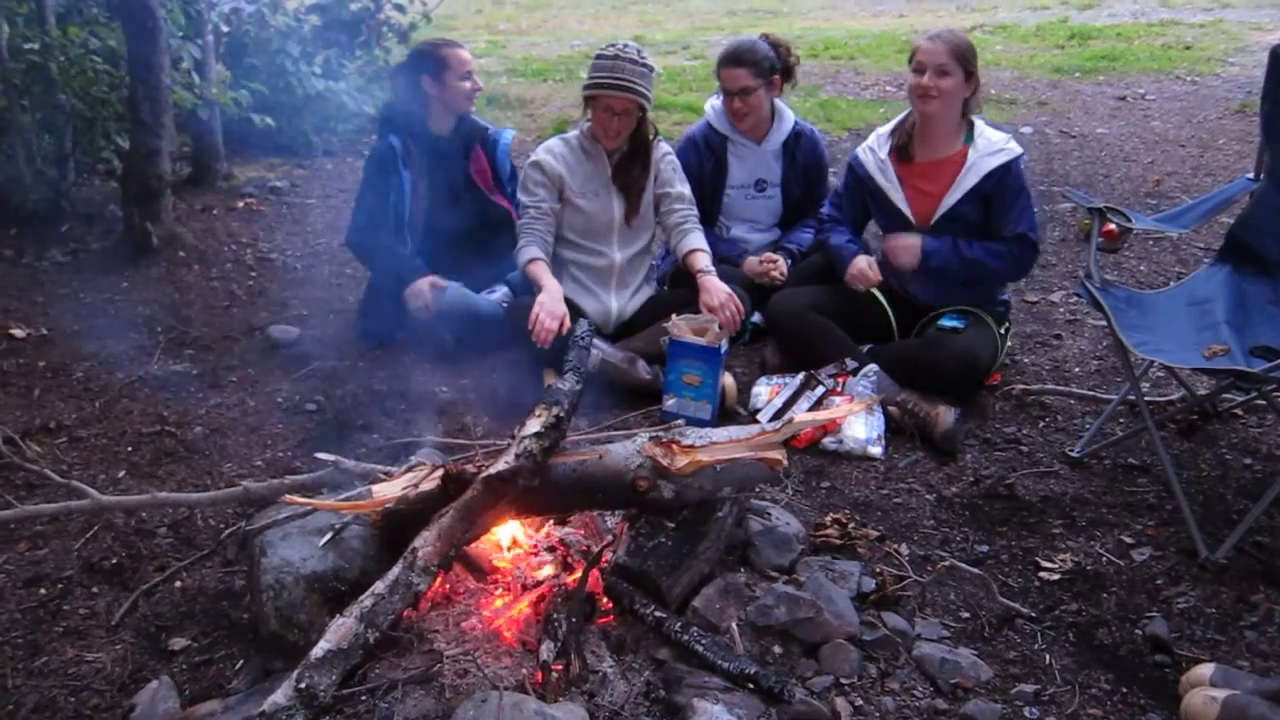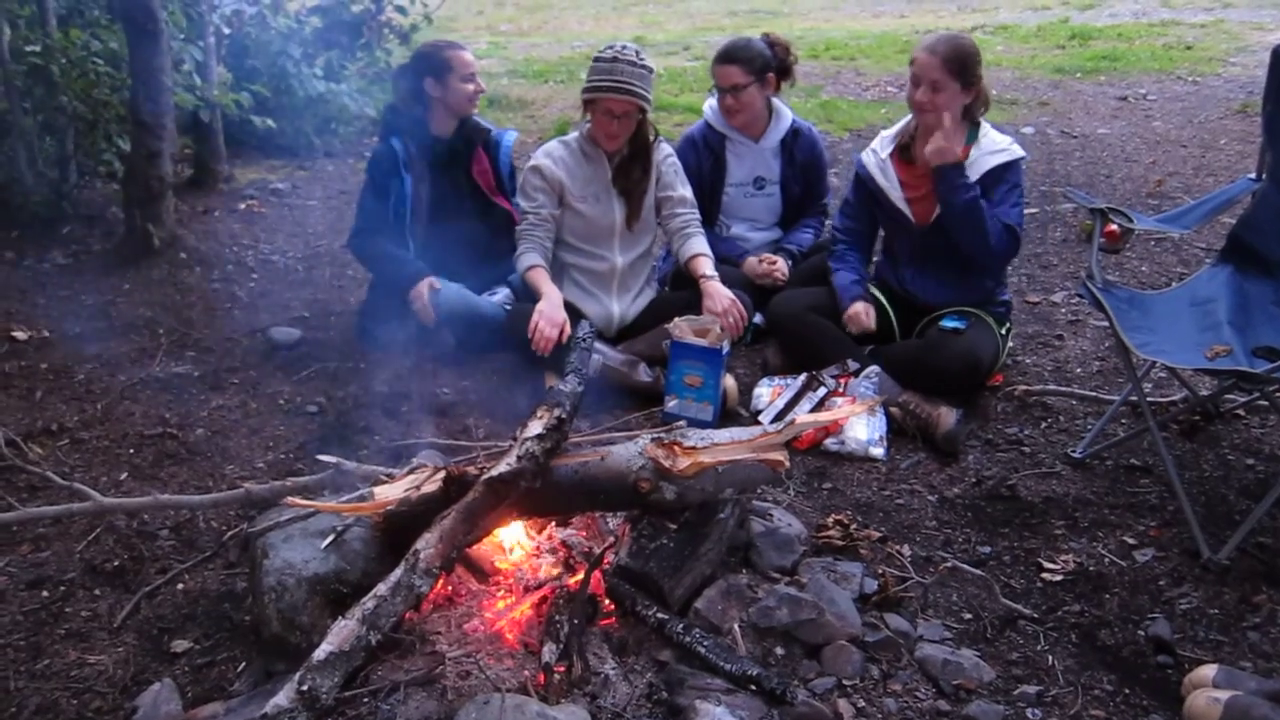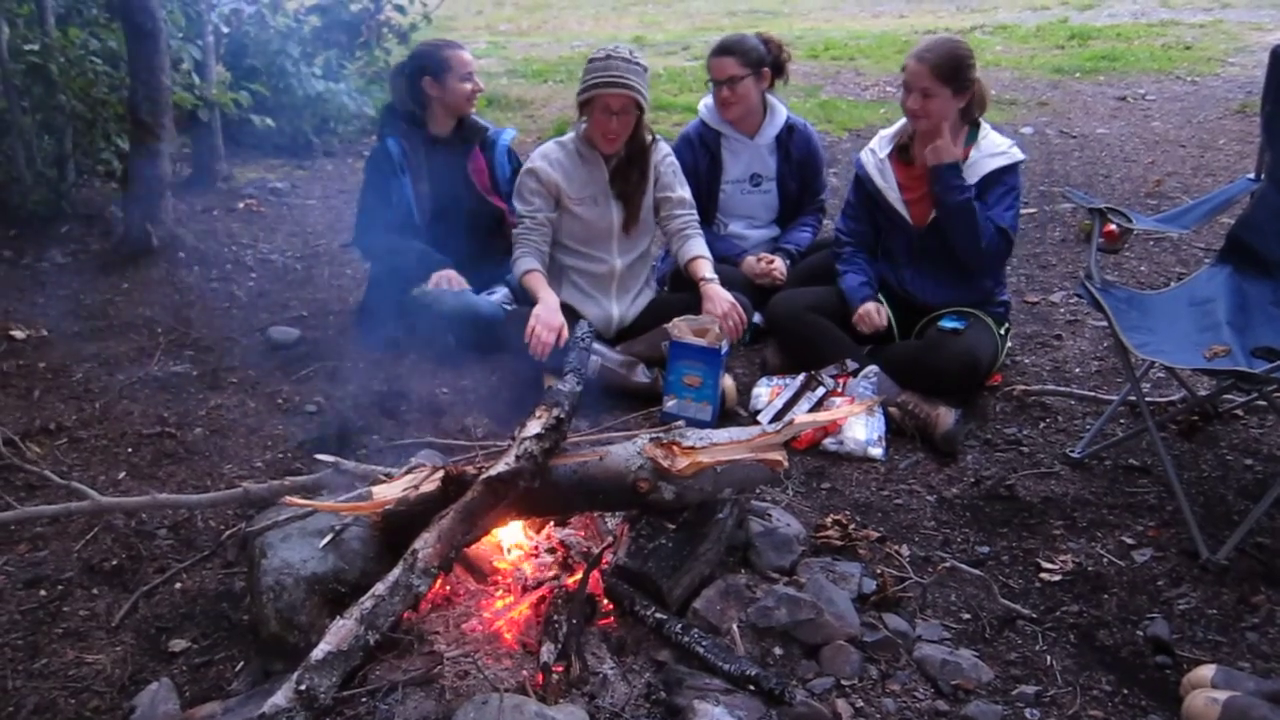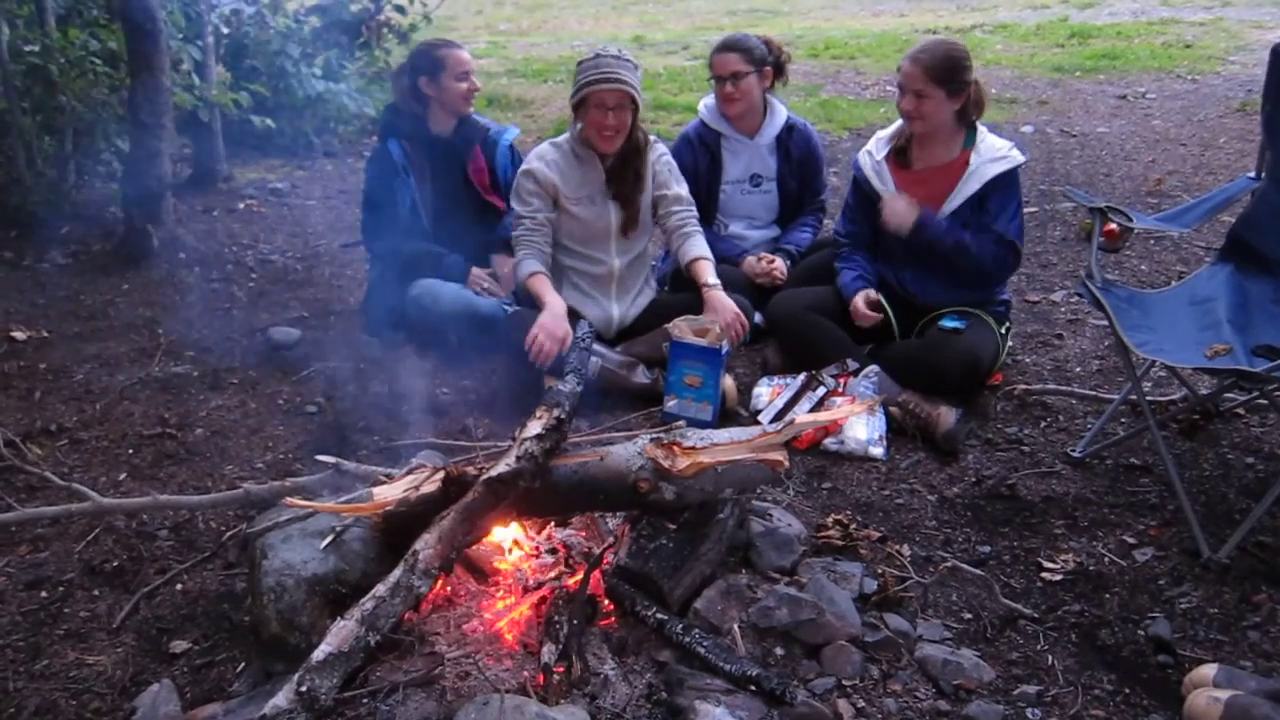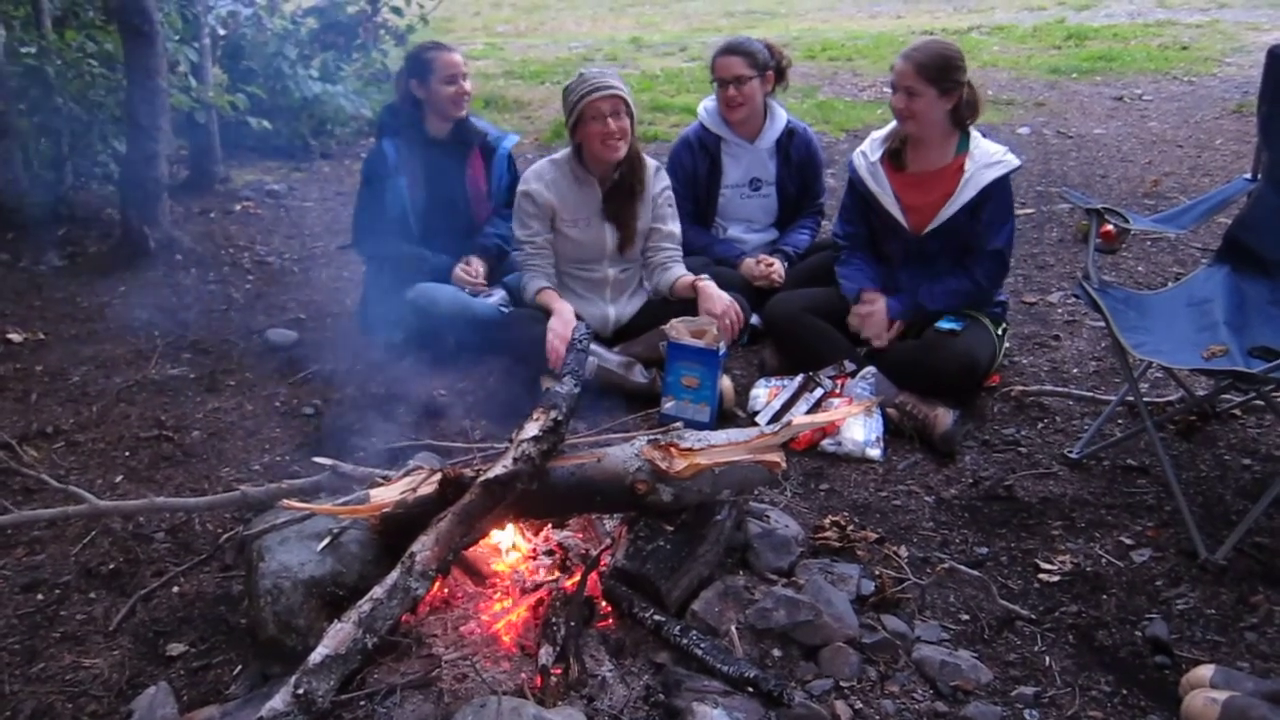
dt=0.2s
person 1, frame 1
left shoulder: (995, 160)
right shoulder: (878, 152)
left elbow: (1018, 254)
right elbow: (835, 220)
left wrist: (932, 253)
right wrist: (850, 255)
left hip: (966, 308)
right hip: (893, 296)
left knee: (959, 360)
right knee: (785, 309)
left ankle: (839, 360)
right ankle: (904, 400)
person 1, frame 2
left shoulder: (997, 161)
right shoulder: (882, 156)
left elbow: (995, 251)
right elbow: (849, 237)
left wrist: (951, 174)
right wrist: (852, 295)
left hip: (967, 309)
right hip: (892, 299)
left knee: (960, 360)
right knee: (786, 310)
left ankle: (838, 364)
right ankle: (902, 399)
person 1, frame 3
left shoulder: (996, 162)
right shoulder: (880, 156)
left elbow: (986, 254)
right elbow: (853, 242)
left wrist: (949, 176)
right wrist: (862, 297)
left hip: (965, 309)
right hip: (890, 299)
left knee: (959, 360)
right knee: (785, 310)
left ankle: (838, 363)
right ankle: (902, 398)
person 1, frame 4
left shoulder: (994, 166)
right shoulder: (877, 157)
left elbow: (999, 262)
right elbow: (852, 242)
left wrist: (923, 224)
right wrist: (857, 289)
left hip: (965, 308)
right hip: (890, 299)
left knee: (960, 360)
right knee: (785, 309)
left ankle: (840, 365)
right ankle: (903, 399)
person 1, frame 5
left shoulder: (987, 171)
right shoulder: (872, 158)
left elbow: (985, 272)
right elbow: (850, 245)
left wrist: (901, 308)
right wrist: (864, 298)
left hip: (959, 310)
right hip: (884, 303)
left knee: (959, 362)
right knee: (782, 311)
left ankle: (834, 365)
right ankle: (900, 401)
person 2, frame 1
left shoulder: (657, 156)
right shoulder: (551, 158)
left elbow: (683, 223)
right elbow: (533, 239)
left wrist: (706, 275)
right wrist: (550, 289)
left hip: (637, 306)
right hip: (575, 309)
left knee: (732, 302)
right knee: (521, 317)
right ankle: (650, 373)
person 2, frame 2
left shoulder: (658, 156)
right shoulder: (551, 162)
left elbow: (685, 226)
right elbow: (532, 245)
left wrist: (709, 280)
right wrist: (550, 297)
left hip: (639, 309)
right hip: (575, 313)
left knee: (735, 307)
right knee: (522, 322)
right ankle: (649, 375)
person 2, frame 3
left shoulder: (656, 156)
right shoulder: (548, 164)
left elbow: (684, 228)
right elbow: (528, 248)
left wrist: (709, 283)
right wrist: (547, 300)
left hip: (639, 309)
right hip: (573, 313)
left knee: (735, 310)
right knee: (521, 329)
right ankle: (651, 377)
person 2, frame 4
left shoulder: (652, 155)
right shoulder: (544, 165)
left elbow: (684, 226)
right elbow: (530, 250)
left wrist: (712, 289)
right wrist: (552, 305)
left hip: (639, 309)
right hip: (574, 313)
left knee: (734, 312)
right knee: (521, 329)
left ankle: (595, 366)
right ankle: (650, 378)
person 2, frame 5
left shoulder: (651, 175)
right shoulder: (541, 183)
left elbow: (664, 265)
right elbow: (536, 272)
left wrist: (703, 287)
right wrist: (562, 310)
left hip: (634, 313)
right hip: (572, 315)
left knee: (731, 311)
right knee: (518, 327)
left ankle: (596, 366)
right ankle: (650, 378)
person 3, frame 1
left shoulder: (486, 140)
right shoulder: (393, 153)
left elbow: (515, 206)
right elbow: (364, 234)
right wrist: (410, 275)
left hip: (493, 269)
right hip: (433, 281)
right knee: (439, 305)
person 3, frame 2
left shoulder: (488, 142)
right shoulder: (394, 155)
left elbow: (517, 208)
right elbow: (366, 236)
right wrist: (411, 276)
left hip: (494, 270)
right hip: (437, 280)
right knee: (443, 304)
person 3, frame 3
left shoulder: (488, 141)
right shoulder: (392, 155)
right elbow: (372, 235)
right wrist: (431, 266)
left hip: (492, 270)
right hip: (433, 278)
right knee: (439, 303)
person 3, frame 4
left shoulder: (490, 140)
right shoulder: (393, 155)
right elbow: (383, 238)
left wrist: (504, 248)
right wrist: (456, 269)
left hip: (490, 267)
right hip: (426, 276)
right knee: (430, 300)
person 3, frame 5
left shoulder: (488, 143)
right shoulder: (387, 156)
left elbow: (513, 209)
right elbow: (370, 239)
left wrist: (485, 252)
right wrist: (442, 270)
left hip: (482, 267)
right hip: (418, 278)
right knee: (425, 303)
person 4, frame 1
left shoulder: (805, 140)
right shoulder: (698, 142)
left elbow: (814, 214)
left wrist: (786, 257)
right wrist: (740, 261)
left hip: (777, 261)
right hip: (719, 263)
right knee: (688, 273)
person 4, frame 2
left shoulder: (803, 139)
right shoulder: (697, 141)
left elbow: (814, 213)
left wrist: (786, 257)
right wrist: (741, 261)
left hip: (778, 260)
right hip: (720, 263)
right knee: (686, 274)
left ankle: (761, 315)
person 4, frame 3
left shoulder: (799, 136)
right shoulder: (693, 140)
left elbow: (811, 210)
left wrist: (784, 257)
right wrist: (739, 260)
left hip: (777, 258)
right hip: (718, 261)
right knee: (687, 273)
left ankle: (759, 315)
person 4, frame 4
left shoulder: (799, 136)
right shoulder: (693, 141)
left elbow: (812, 210)
left wrist: (785, 257)
right wrist: (739, 260)
left hip: (777, 258)
right hip: (718, 261)
right knee: (686, 274)
left ankle: (759, 314)
person 4, frame 5
left shoulder: (799, 139)
right shoulder: (692, 143)
left elbow: (810, 213)
right elbow: (681, 224)
left wrist: (783, 259)
right wrist: (738, 262)
left hip: (778, 260)
right hip: (718, 262)
right knee: (689, 272)
left ankle: (759, 314)
